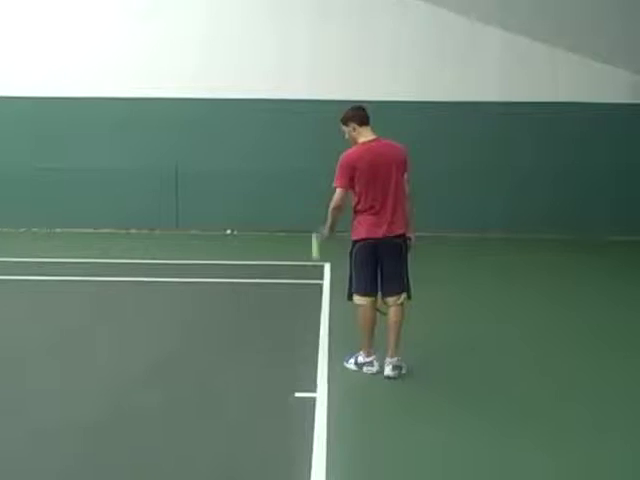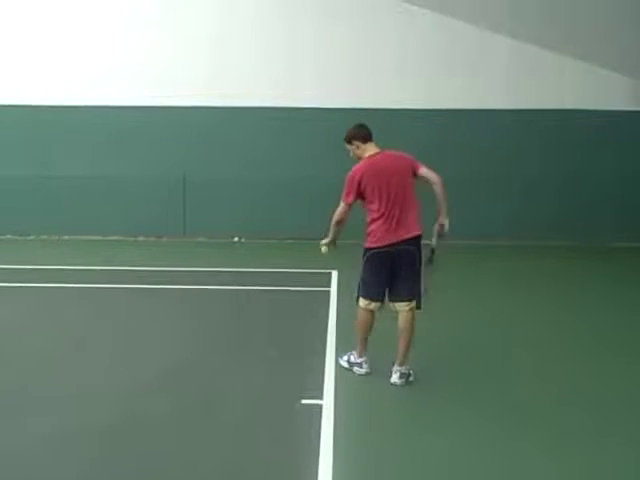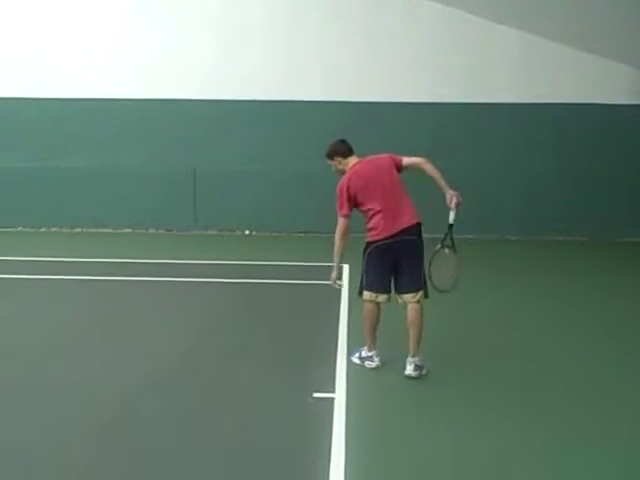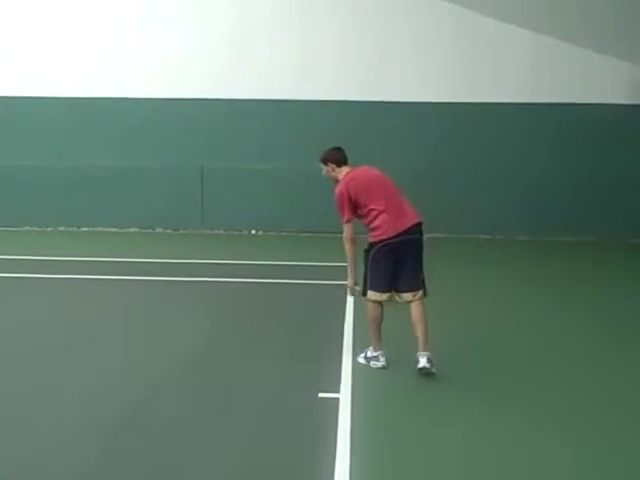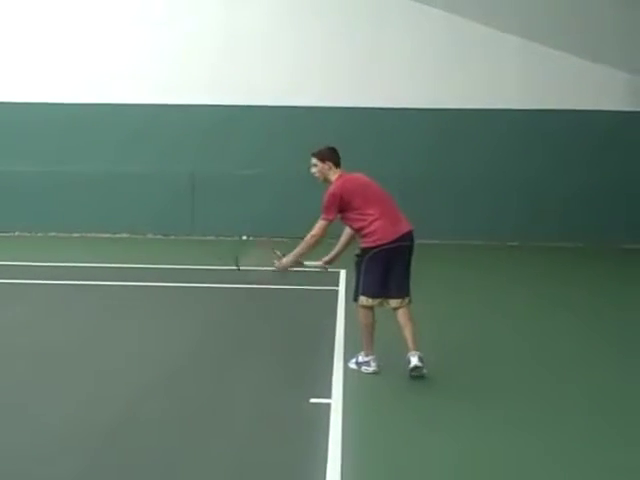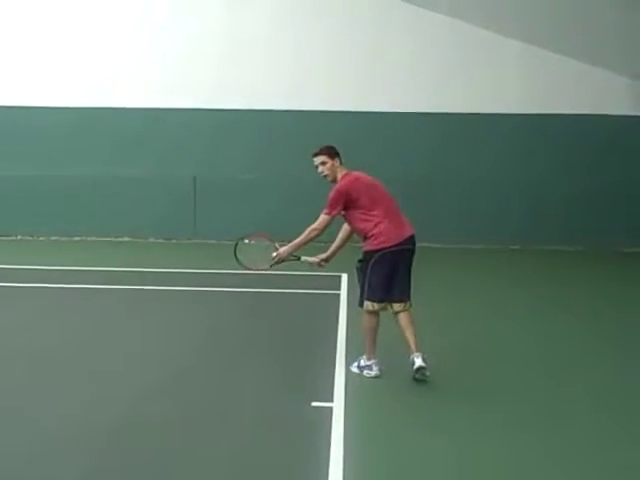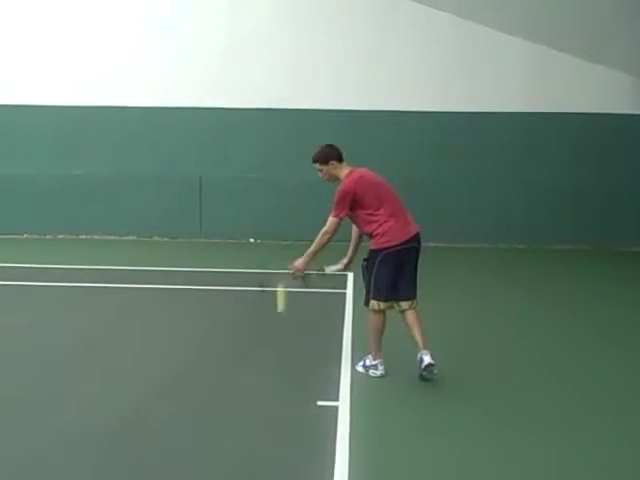
dt=0.4s
person 1, frame 1
left shoulder: (349, 157)
right shoulder: (398, 151)
left elbow: (338, 202)
right elbow: (405, 193)
left wrist: (329, 227)
right wrist: (408, 229)
left hip: (365, 236)
right hip: (395, 234)
left knee: (364, 299)
right knee: (395, 300)
left ankle: (367, 357)
right ankle: (393, 361)
person 1, frame 2
left shoulder: (358, 172)
right shoulder: (402, 159)
left elbow: (340, 215)
right elbow: (435, 179)
left wrist: (330, 238)
right wrist: (443, 215)
left hip: (378, 245)
right hip: (409, 241)
left knee: (366, 304)
right knee: (406, 307)
left ankle: (359, 358)
right ankle: (400, 368)
person 1, frame 3
left shoulder: (345, 183)
right shoulder: (384, 160)
left elbow: (342, 230)
right elbow: (422, 162)
left wrist: (336, 267)
right wrist: (448, 191)
left hip: (380, 239)
right hip: (409, 231)
left knee: (371, 297)
right knee: (414, 299)
left ankle: (370, 353)
right ankle: (413, 360)
person 1, frame 4
left shoulder: (342, 189)
right shoulder: (370, 172)
left elbow: (349, 236)
left wrist: (351, 273)
left hip: (384, 238)
right hip: (412, 230)
left knee: (374, 296)
right knee: (415, 297)
left ankle: (376, 353)
right ankle: (423, 355)
person 1, frame 5
left shoulder: (335, 190)
right shoulder: (356, 180)
left elbow: (317, 234)
left wrist: (291, 258)
right wrist: (332, 256)
left hip: (379, 243)
right hip: (404, 236)
left knee: (365, 301)
right knee: (400, 301)
left ankle: (367, 358)
right ankle: (414, 355)
person 1, frame 6
left shoulder: (342, 188)
right shoulder: (357, 181)
left elbow: (317, 228)
right elbow: (350, 224)
left wrist: (289, 249)
right wrist: (328, 255)
left hip: (382, 246)
right hip: (405, 240)
left knee: (371, 305)
right knee: (401, 305)
left ankle: (369, 362)
right ankle: (416, 356)
person 1, frame 7
left shoulder: (346, 187)
right shoulder: (362, 176)
left elbow: (328, 231)
left wrist: (305, 259)
right wrist: (349, 257)
left hip: (388, 245)
right hip: (410, 238)
left knee: (376, 305)
right knee: (407, 303)
left ankle: (375, 361)
right ankle: (424, 354)
